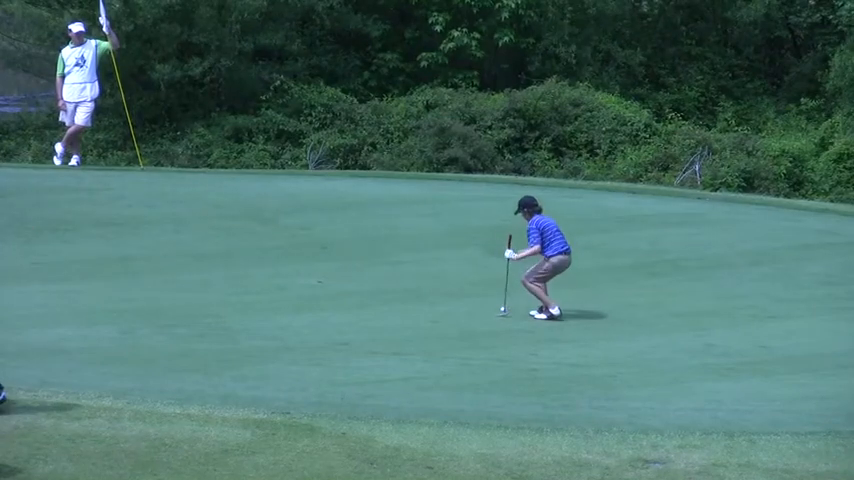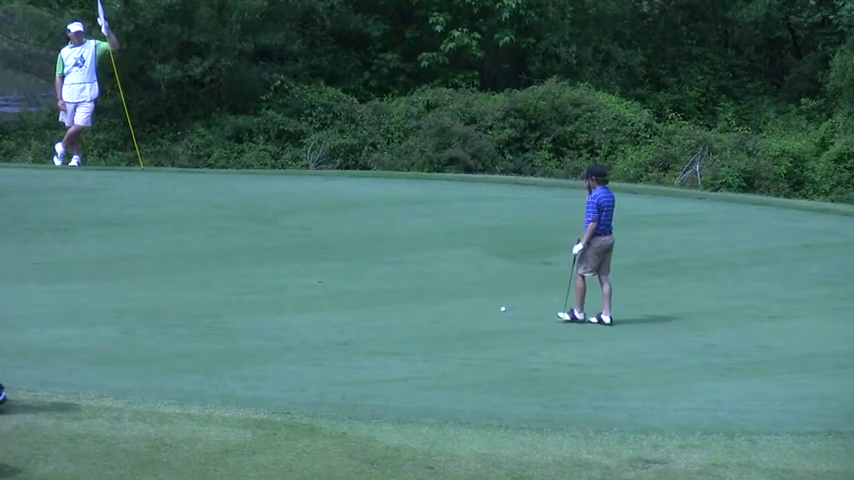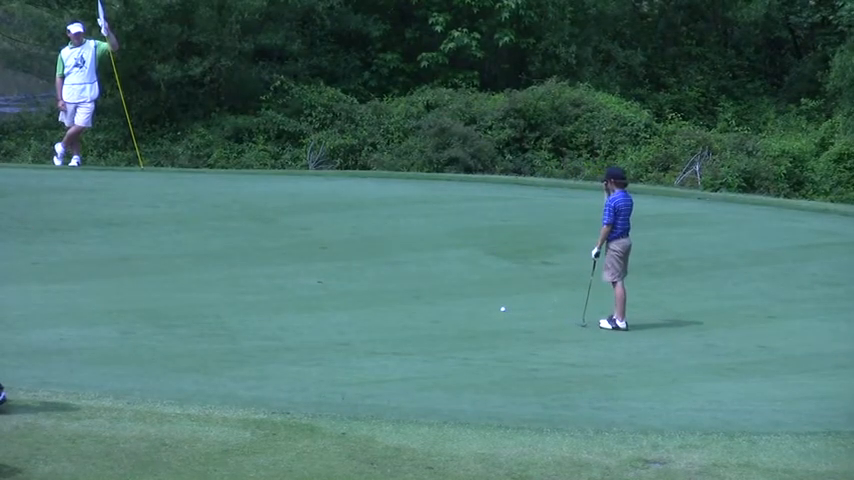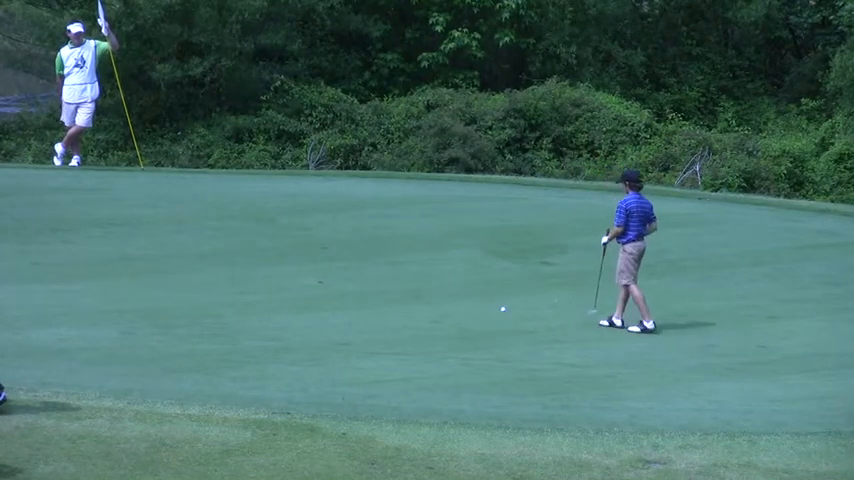
dt=1s
person 1, frame 1
left shoulder: (533, 224)
right shoulder: (547, 219)
left elbow: (537, 248)
left wrist: (518, 256)
right wrist: (527, 251)
left hip: (555, 259)
right hip: (566, 258)
left knee: (527, 280)
right knee: (536, 278)
left ankle: (553, 309)
right ankle: (546, 307)
person 1, frame 2
left shoulder: (594, 197)
right shoulder: (610, 195)
left elbow: (592, 224)
left wrist: (582, 243)
right wrist: (588, 190)
left hip: (597, 240)
right hip: (609, 238)
left knee: (580, 274)
right knee: (604, 277)
left ankle: (577, 312)
right ankle: (606, 315)
person 1, frame 3
left shoulder: (612, 201)
right shoulder: (627, 198)
left elbow: (607, 227)
left wrist: (597, 247)
right wrist: (607, 193)
left hip: (615, 243)
right hip: (625, 241)
left knee: (617, 281)
right knee: (618, 280)
left ankle: (620, 321)
right ankle: (617, 316)
person 1, frame 4
left shoulder: (624, 203)
right shoulder: (647, 203)
left elbow: (619, 229)
right elbow: (653, 226)
left wrist: (607, 238)
left hip: (629, 246)
right hip: (640, 244)
left knee: (631, 284)
right knee: (625, 282)
left ankle: (648, 322)
right ankle: (617, 318)
person 2, frame 1
left shoulder: (94, 46)
right shoulder: (64, 52)
left elbow: (115, 46)
right elbow: (59, 77)
left wrist: (108, 31)
right wrist: (60, 99)
left hip: (87, 96)
right hip: (69, 97)
left knee: (79, 127)
right knee: (73, 128)
left ankle: (61, 146)
right ankle: (76, 156)
person 2, frame 2
left shoulder: (93, 46)
right shoulder: (64, 52)
left elbow: (114, 46)
right elbow: (59, 77)
left wrist: (107, 32)
right wrist: (59, 98)
left hip: (86, 97)
right hip: (68, 97)
left knee: (80, 126)
right knee: (72, 128)
left ankle: (62, 146)
right ankle: (76, 156)
person 2, frame 3
left shoulder: (93, 46)
right shoulder: (64, 53)
left elbow: (114, 47)
right elbow: (59, 77)
left wrist: (107, 32)
right wrist: (59, 99)
left hip: (87, 97)
right hip: (69, 97)
left knee: (80, 127)
right knee: (71, 128)
left ankle: (61, 147)
right ankle: (76, 156)
person 2, frame 4
left shoulder: (93, 46)
right shoulder: (63, 53)
left elbow: (114, 47)
right elbow: (59, 76)
left wrist: (108, 32)
right wrist: (61, 96)
left hip: (88, 96)
right hip: (69, 96)
left knee: (81, 127)
right knee: (72, 128)
left ankle: (62, 147)
right ankle: (76, 156)
